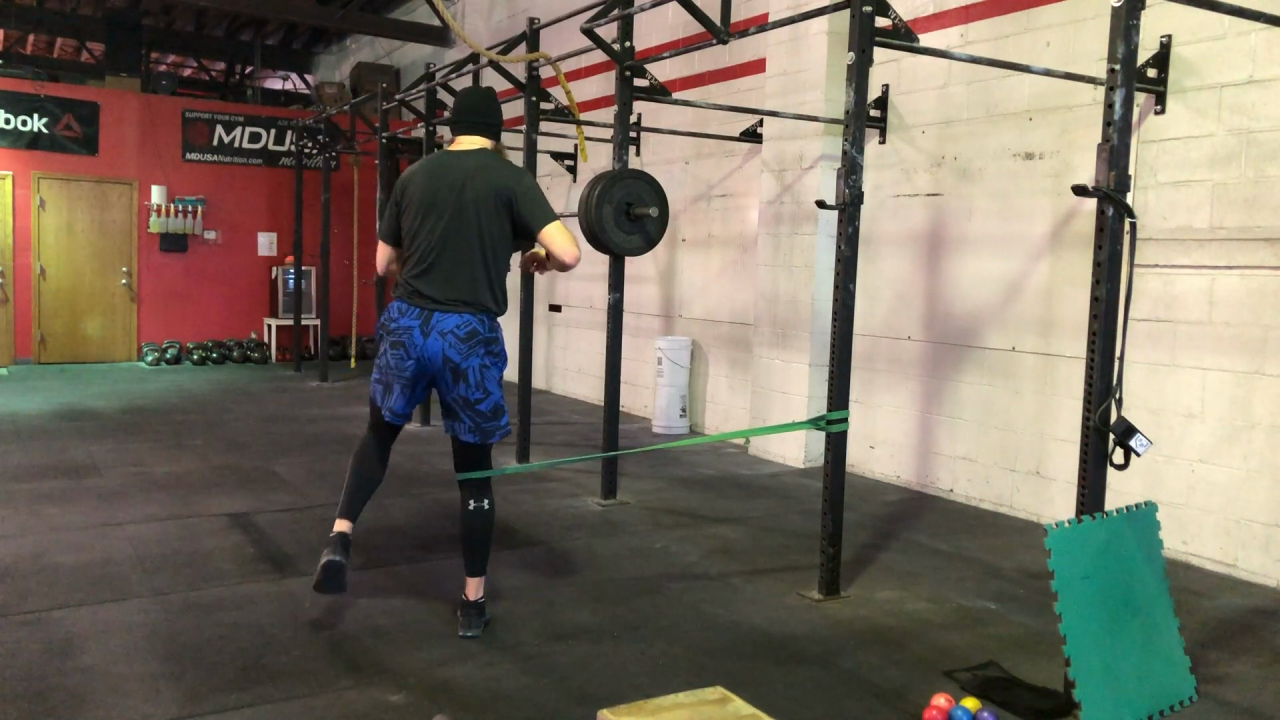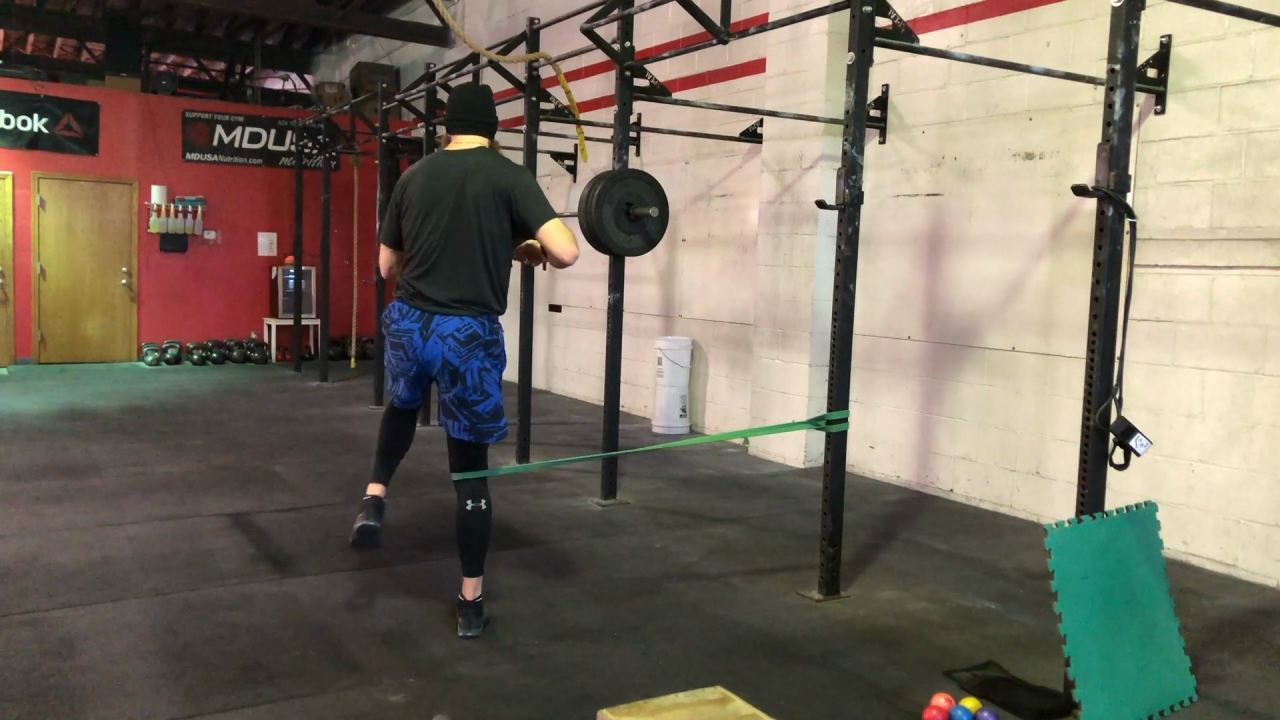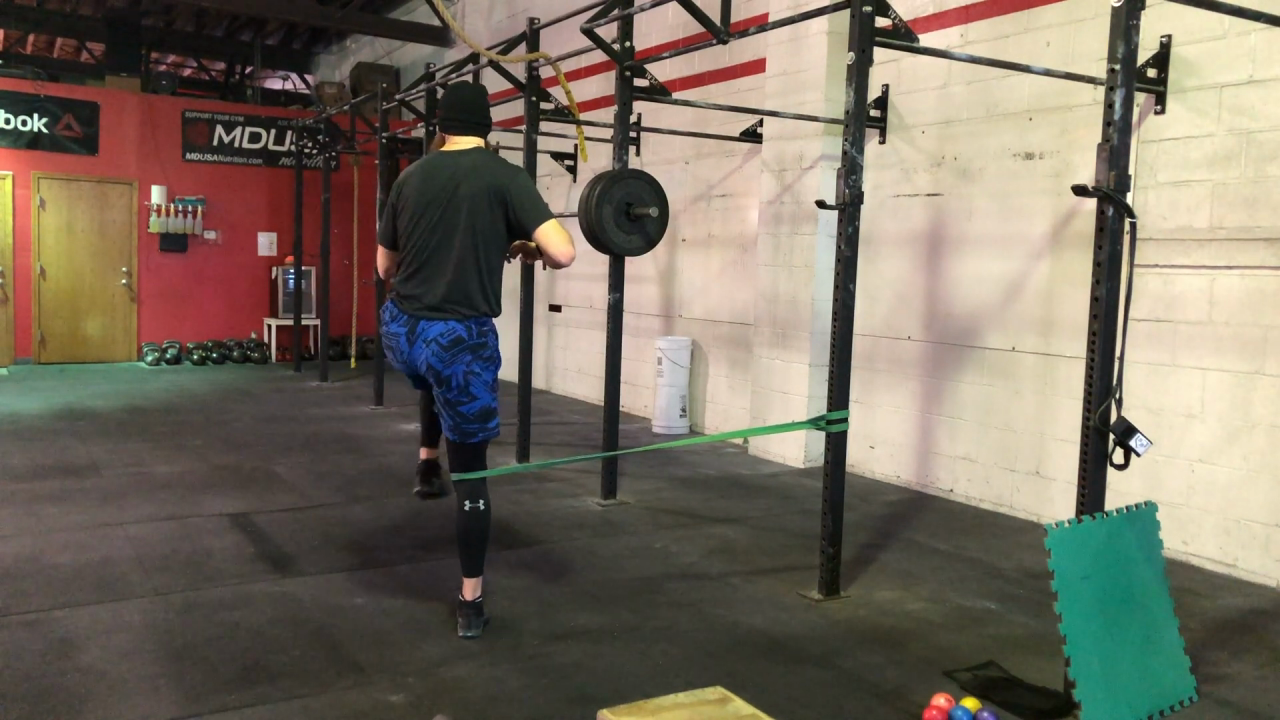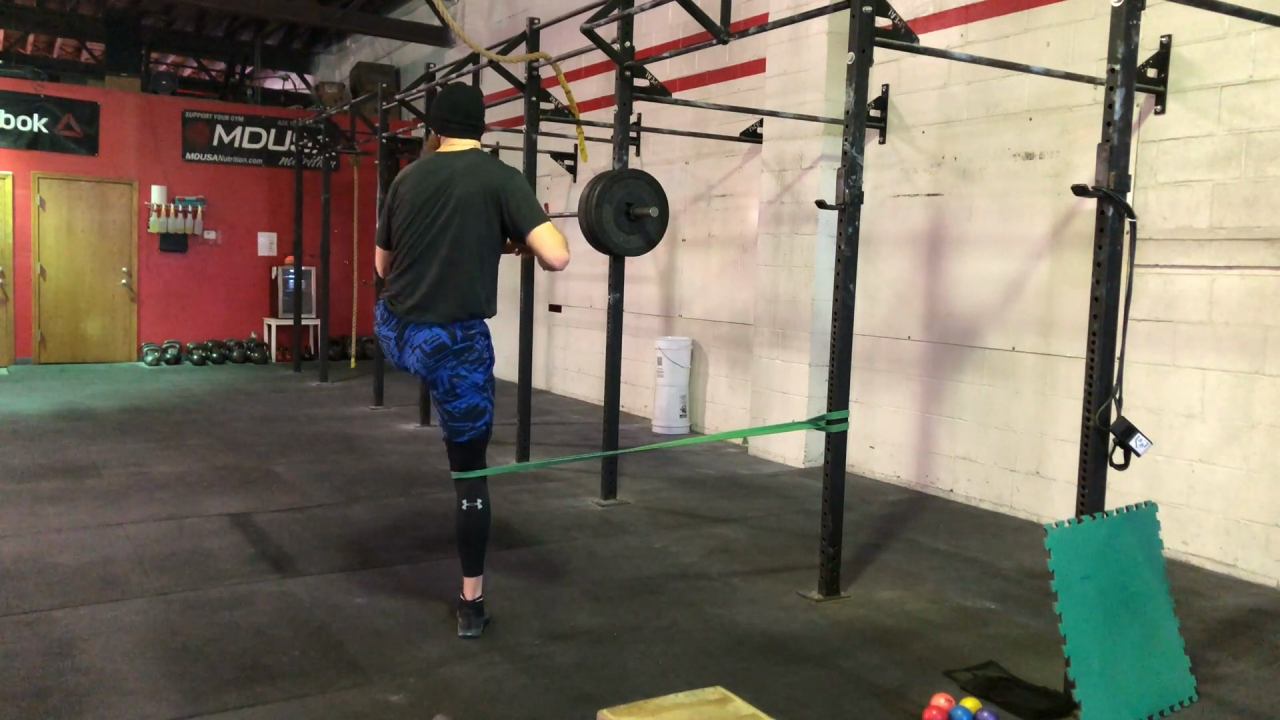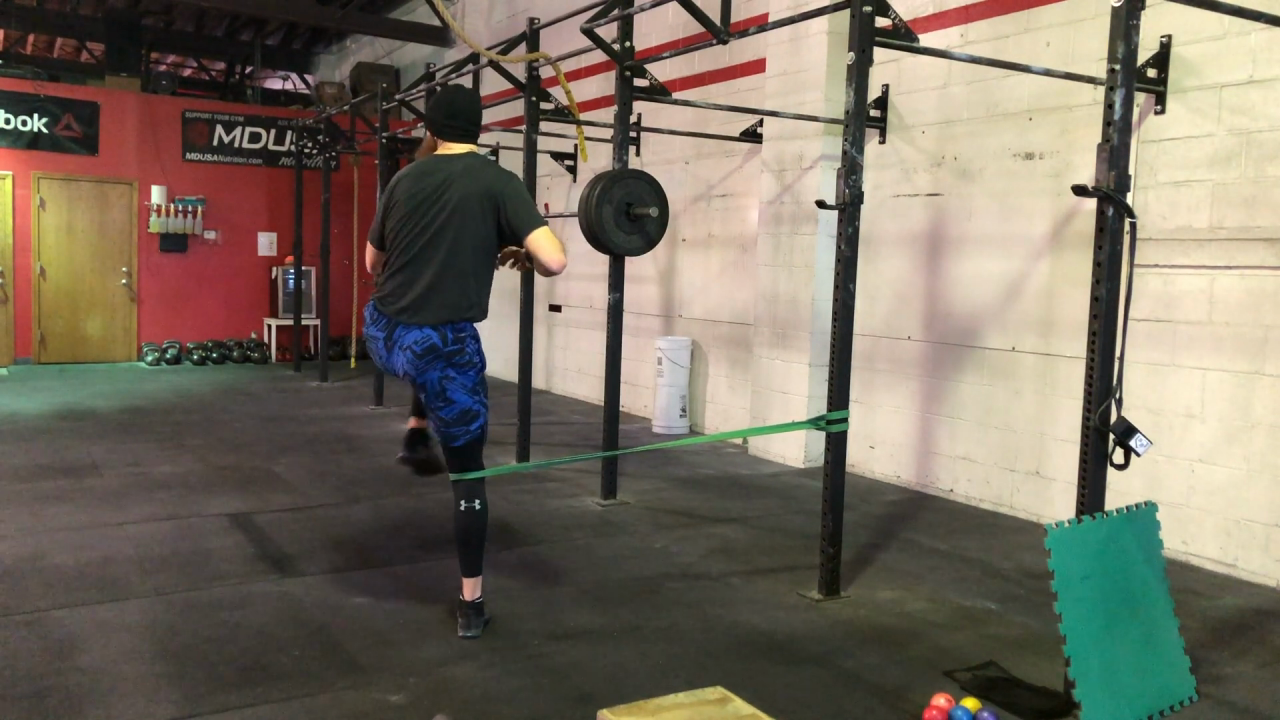
dt=0.3s
person 1, frame 1
left shoulder: (414, 176)
right shoulder: (510, 179)
left elbow: (383, 264)
right elbow: (569, 254)
right wrist: (542, 260)
left hip: (405, 324)
right hip: (469, 335)
left knee: (379, 434)
right knee: (474, 470)
left ankle: (338, 542)
right ankle: (472, 604)
person 1, frame 2
left shoulder: (413, 176)
right shoulder: (508, 176)
left elbow: (387, 267)
right elbow: (566, 253)
right wrist: (532, 253)
left hip: (407, 324)
right hip: (468, 336)
left knee: (402, 405)
right knee: (470, 470)
left ankle: (373, 504)
right ankle: (470, 603)
person 1, frame 3
left shoulder: (410, 176)
right shoulder: (504, 177)
left elbow: (384, 266)
right elbow: (563, 253)
right wrist: (530, 251)
left hip: (400, 327)
right hip: (461, 337)
right knee: (471, 470)
left ankle: (429, 465)
right ankle: (471, 603)
person 1, frame 4
left shoulder: (407, 178)
right shoulder: (500, 178)
right elbow: (556, 257)
right wrist: (517, 243)
left hip: (393, 330)
right hip: (450, 342)
right knee: (470, 471)
right ankle: (471, 603)
person 1, frame 5
left shoulder: (404, 179)
right shoulder: (498, 183)
left elbow: (373, 263)
right elbow: (554, 261)
right wrist: (521, 256)
left hip: (381, 331)
right hip: (440, 345)
right knee: (467, 474)
left ankle: (417, 436)
right ankle: (471, 605)
